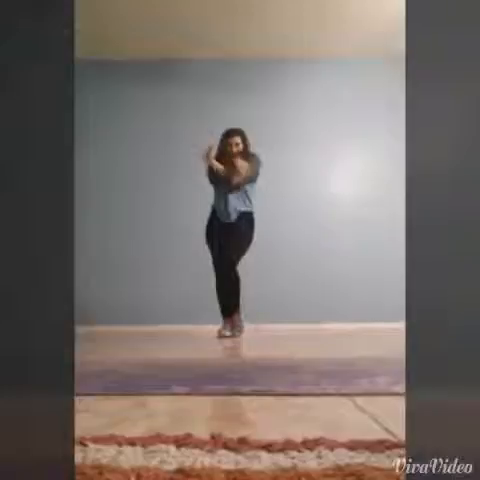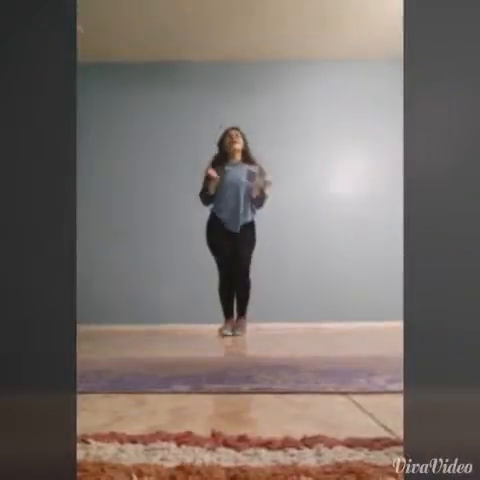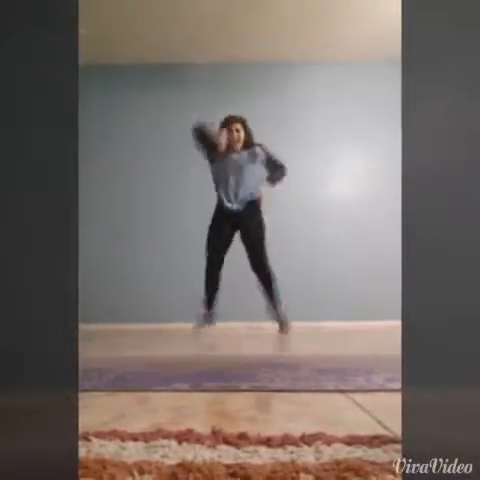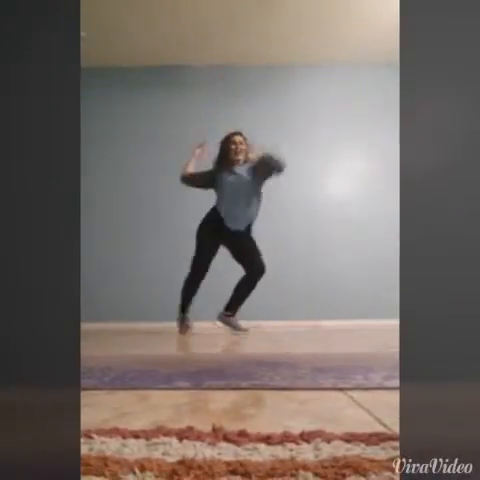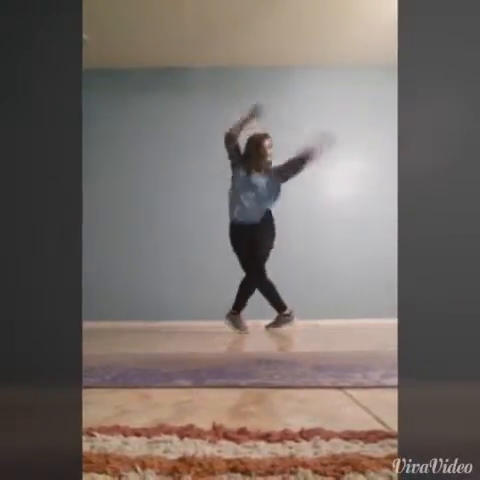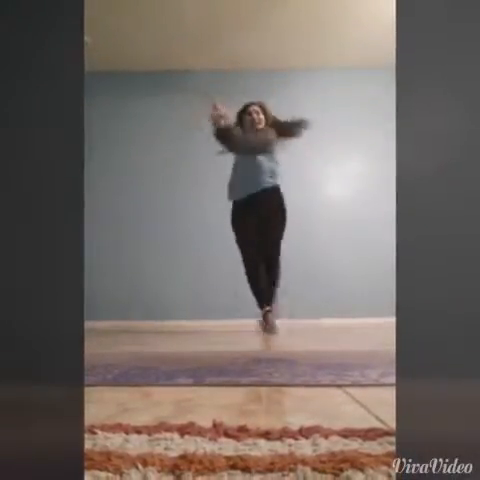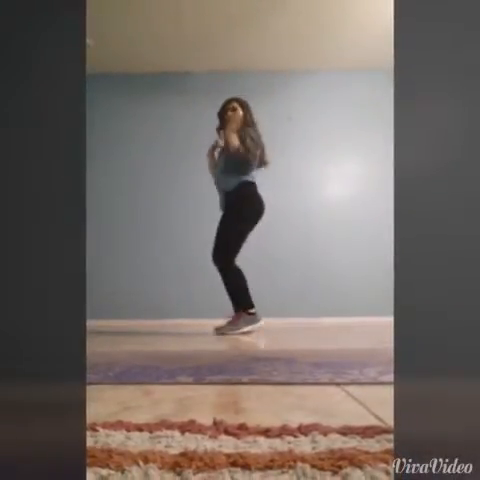
dt=0.7s
person 1, frame 1
left shoulder: (252, 160)
right shoulder: (219, 163)
left elbow: (239, 181)
right elbow: (216, 180)
left wrist: (240, 173)
right wrist: (213, 164)
left hip: (242, 220)
right hip: (218, 220)
left knee: (228, 265)
right knee: (219, 269)
left ankle: (236, 314)
right ankle: (227, 319)
person 1, frame 2
left shoulder: (255, 169)
right shoulder: (216, 168)
left elbow: (259, 203)
right elbow: (205, 200)
left wrist: (257, 191)
right wrist: (211, 184)
left hip: (245, 227)
right hip: (219, 227)
left knee: (242, 272)
right knee: (225, 273)
left ankle: (241, 318)
right ankle: (228, 319)
person 1, frame 3
left shoulder: (258, 152)
right shoulder: (217, 153)
left elbow: (280, 169)
right elbow: (198, 131)
left wrist: (266, 183)
right wrist: (216, 135)
left hip: (250, 213)
right hip: (224, 214)
left knee: (259, 262)
right knee: (214, 262)
left ankle: (277, 310)
right ankle: (208, 311)
person 1, frame 4
left shoulder: (256, 169)
right shoulder: (218, 173)
left elbow: (278, 167)
right elbow: (187, 179)
left wrist: (258, 157)
right wrist: (196, 154)
left hip: (241, 232)
right hip: (214, 226)
left knee: (257, 269)
right knee: (198, 270)
left ankle: (228, 313)
right ankle: (183, 316)
person 1, frame 5
left shoulder: (275, 173)
right shoulder: (240, 166)
left elbow: (297, 162)
right elbow: (230, 138)
left wrist: (311, 151)
right wrist: (248, 118)
left hip: (262, 225)
right hip: (239, 227)
left knee: (255, 272)
right knee: (255, 272)
left ankle: (236, 313)
right ankle: (283, 312)
person 1, frame 6
left shoulder: (269, 135)
right shoulder: (242, 142)
left elbow: (240, 140)
left wrist: (225, 121)
right wrist: (222, 120)
left hip: (269, 200)
right hip: (244, 205)
left knee: (270, 257)
right knee: (251, 259)
left ankle: (268, 309)
right ankle: (266, 310)
person 1, frame 7
left shoulder: (248, 134)
right shoulder: (226, 147)
left elbow: (246, 164)
right elbow: (220, 177)
left wrist: (232, 139)
right wrist: (212, 156)
left hip: (245, 200)
right hip: (234, 203)
left knee: (223, 257)
right knee: (221, 257)
left ankle: (249, 312)
right ankle: (241, 313)
